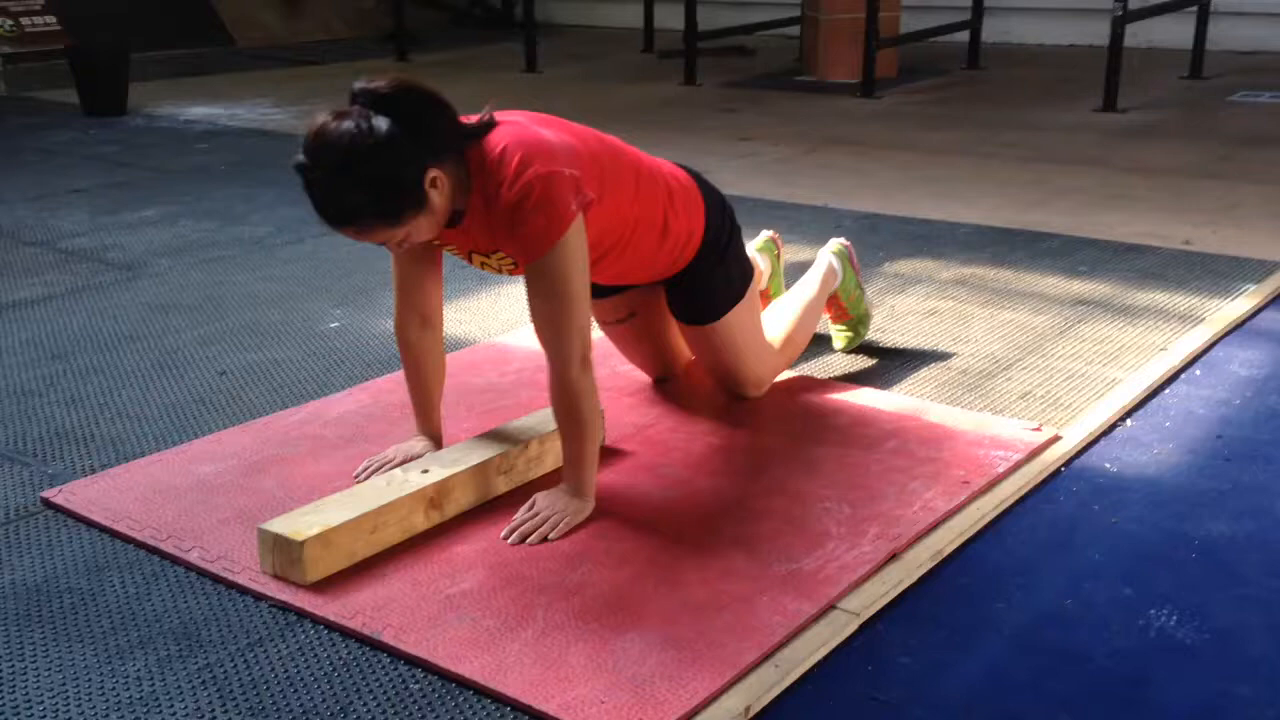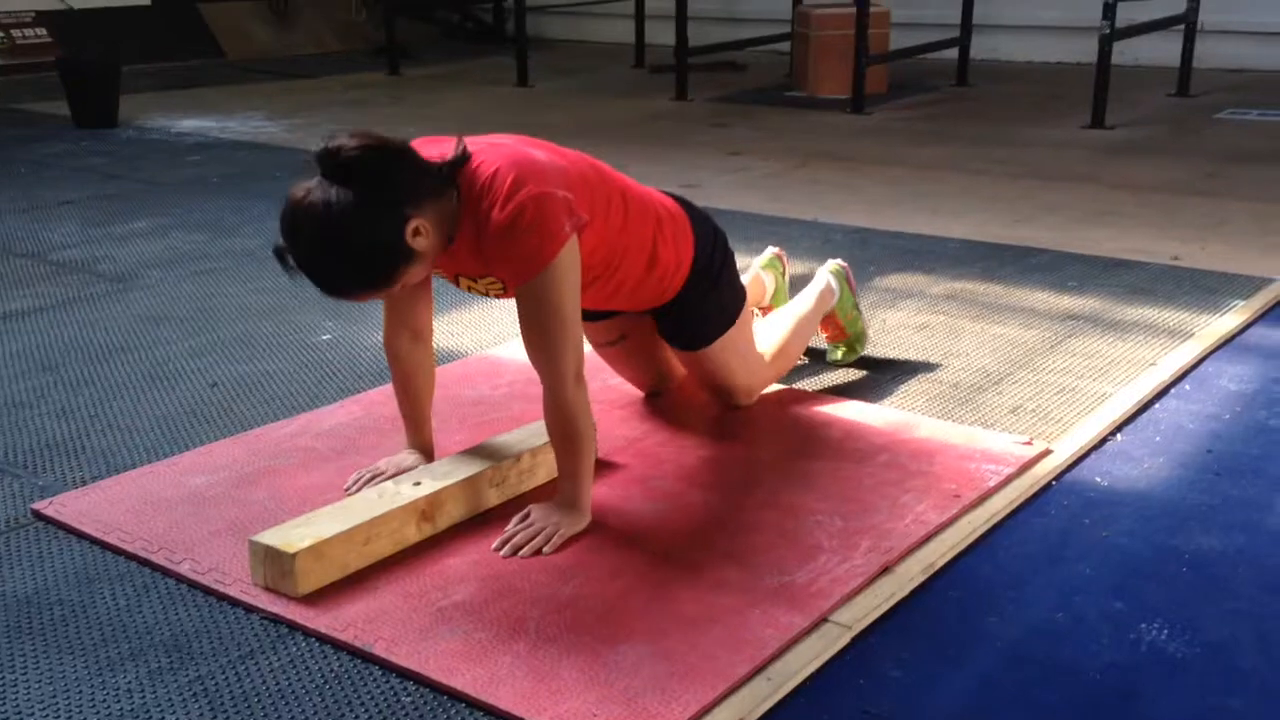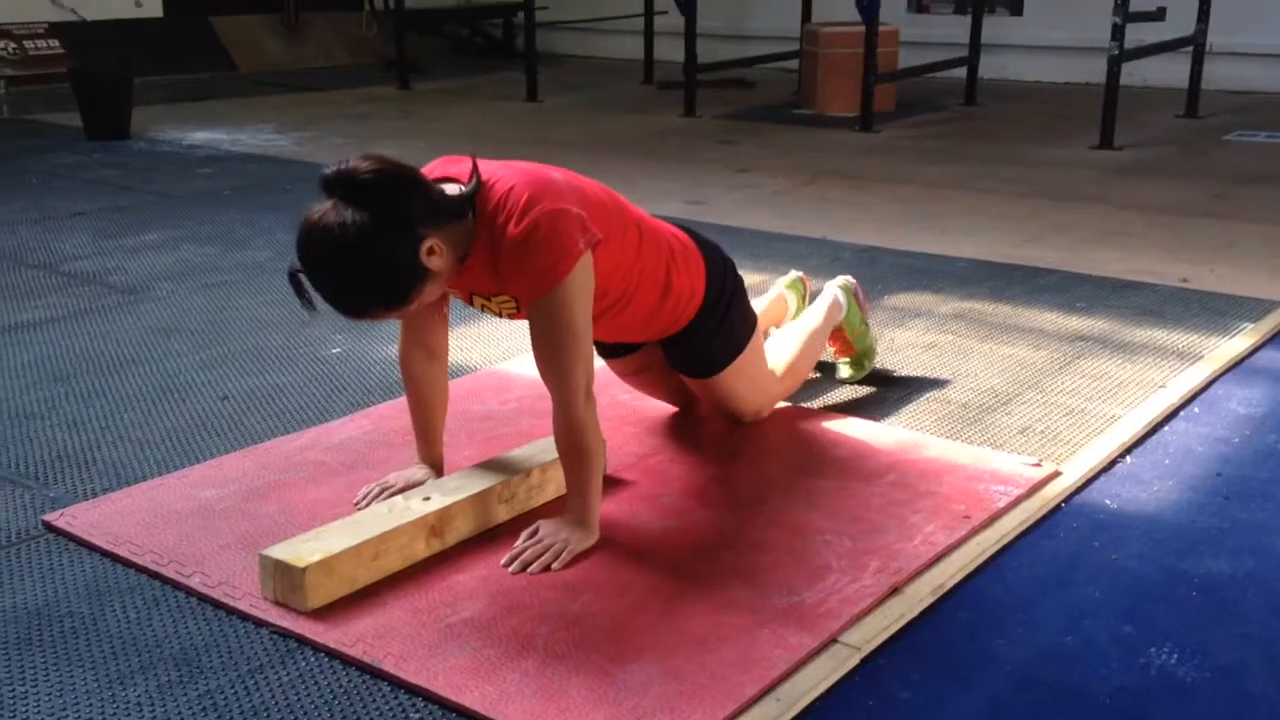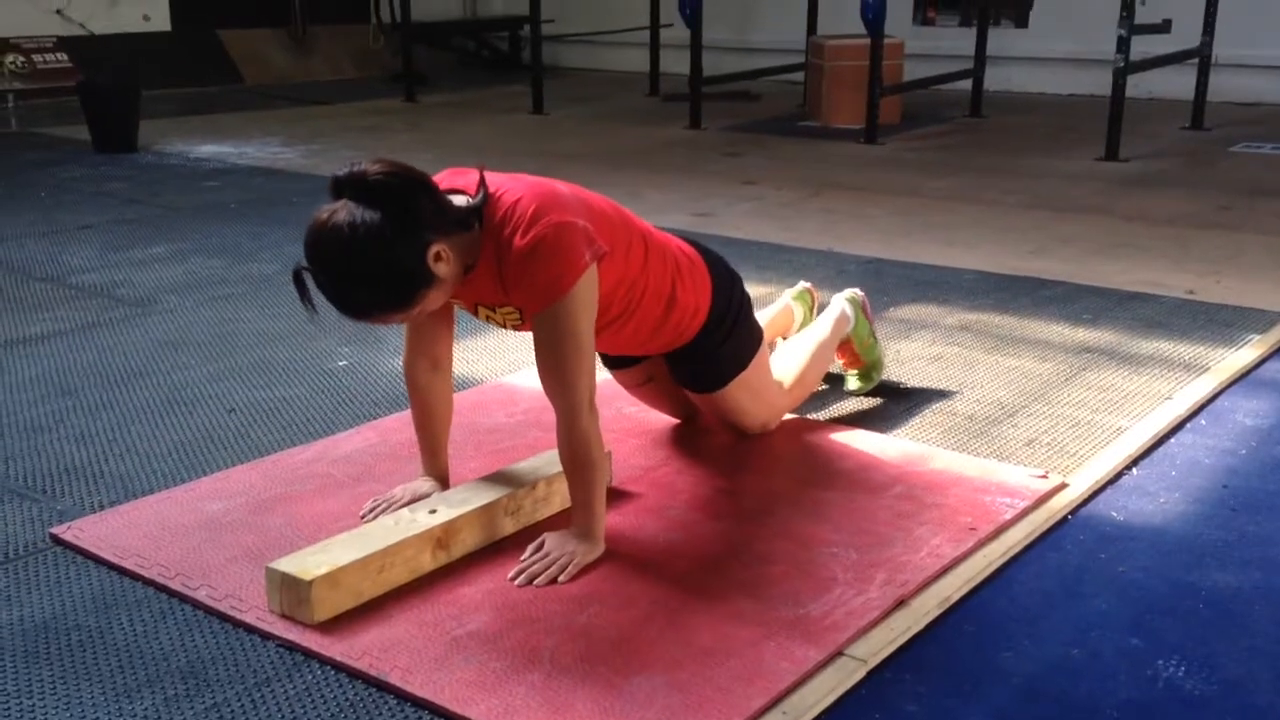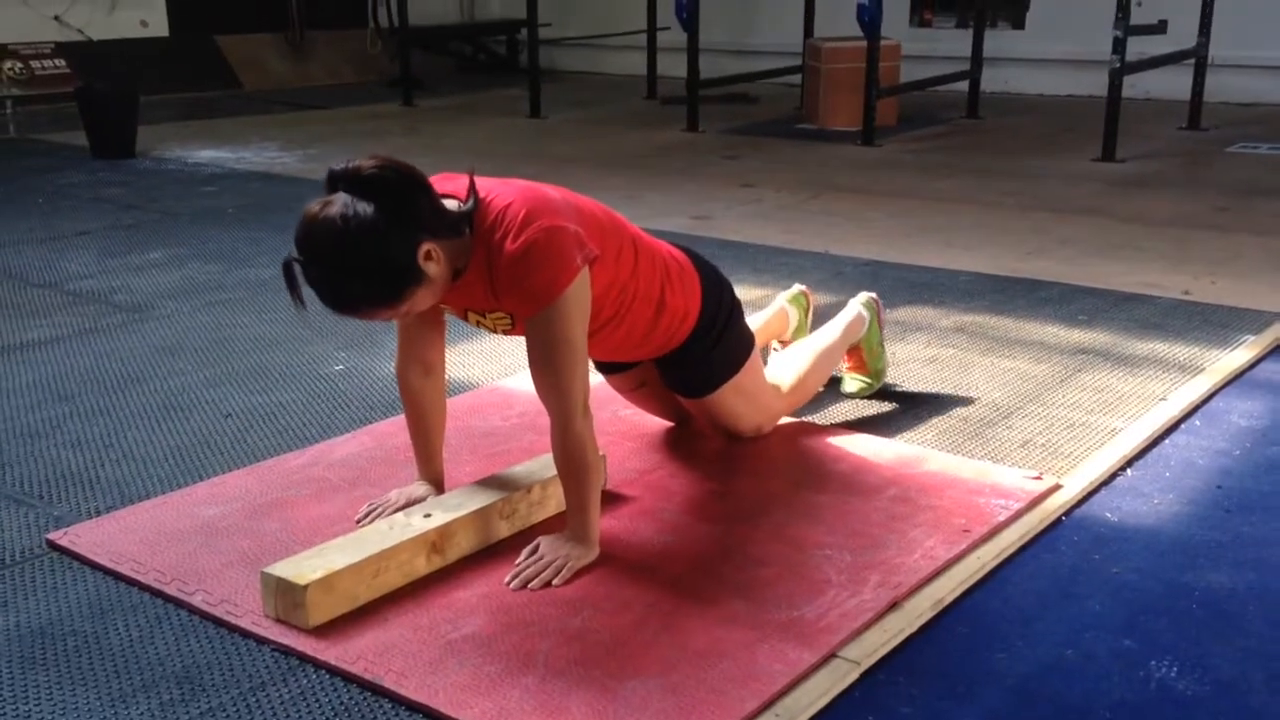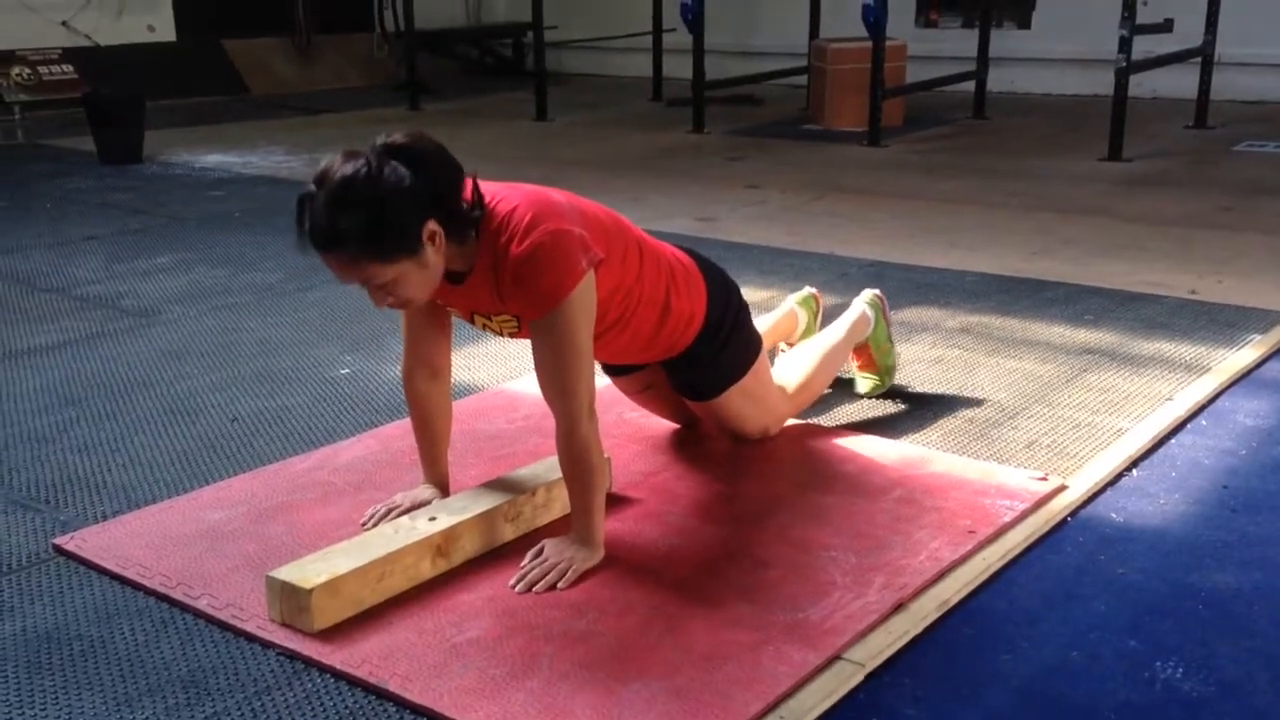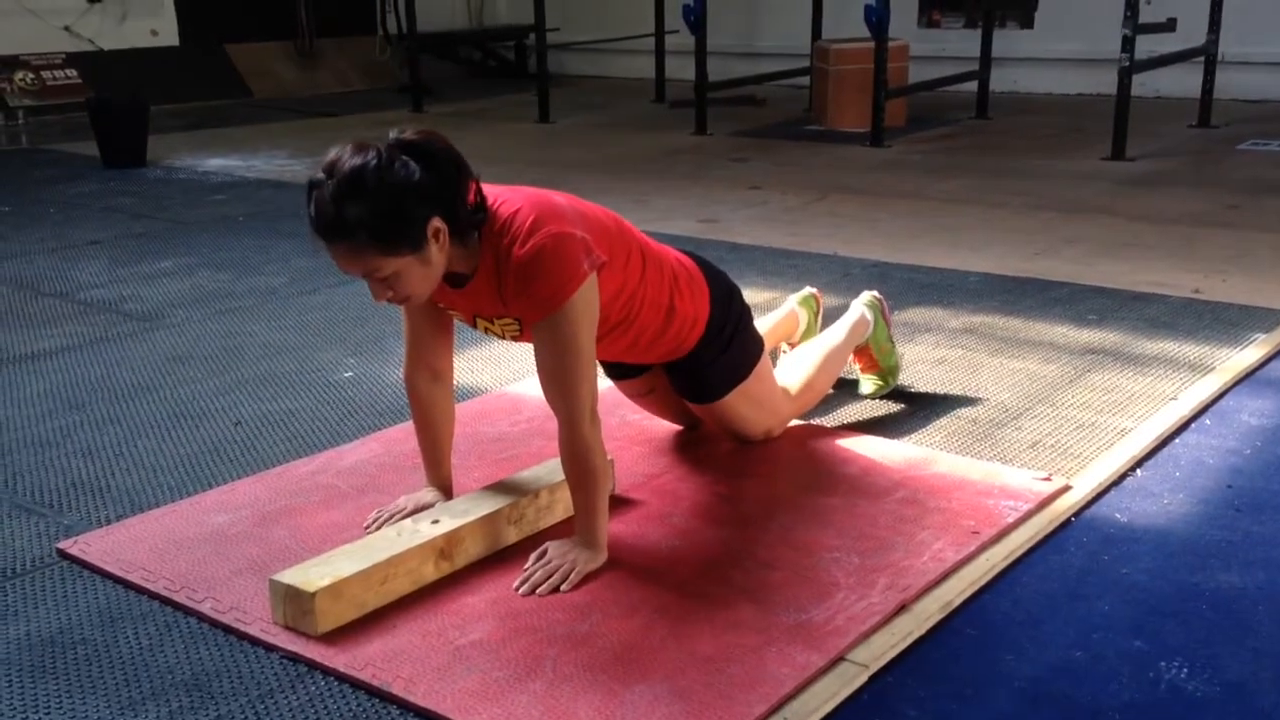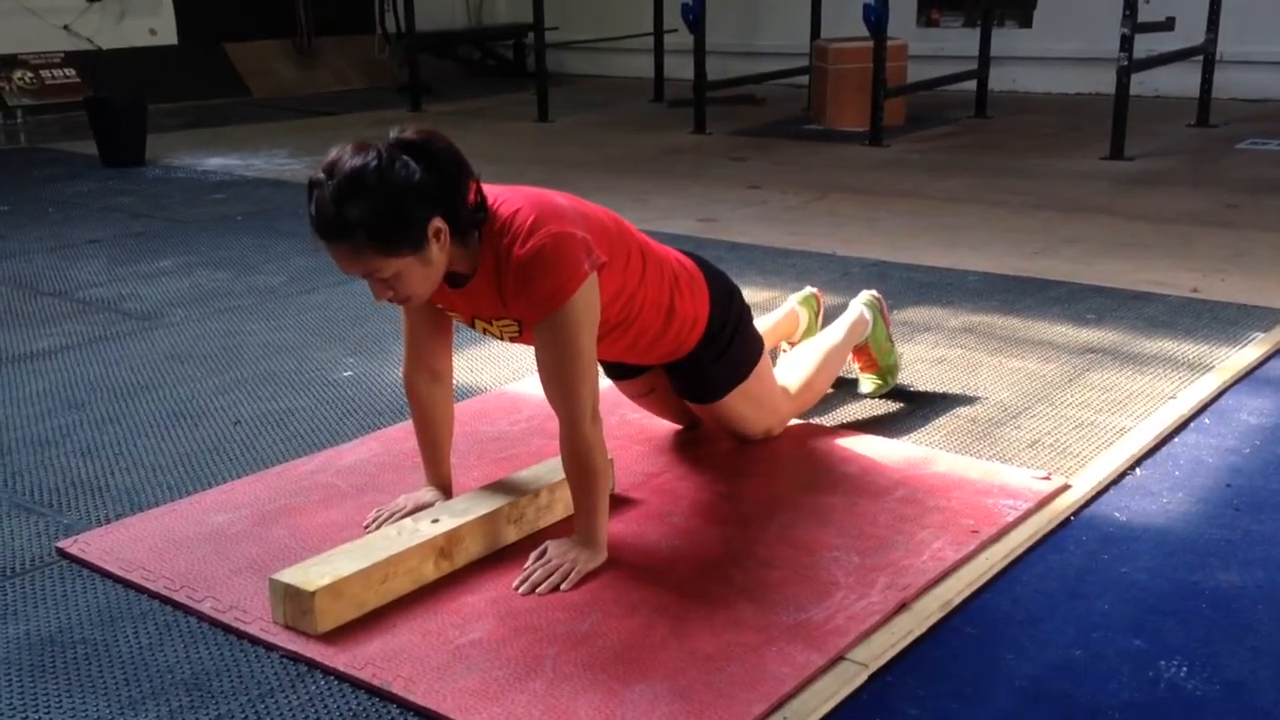
dt=0.5s
person 1, frame 1
left shoulder: (530, 189)
right shoulder: (415, 175)
left elbow: (570, 358)
right elbow: (416, 321)
left wrist: (579, 490)
right wrist: (427, 435)
left hip: (686, 229)
right hip: (613, 243)
left knee: (750, 377)
right knee: (667, 368)
left ankle: (830, 271)
right ankle: (756, 262)
person 1, frame 2
left shoulder: (520, 211)
right shoulder: (401, 197)
left elbow: (562, 377)
right elbow: (406, 337)
left wrist: (573, 502)
right wrist: (418, 448)
left hip: (676, 257)
right hip: (606, 263)
left knee: (741, 385)
right knee: (661, 381)
left ankle: (826, 289)
right ankle: (762, 281)
person 1, frame 3
left shoulder: (535, 230)
right shoulder: (417, 211)
left elbow: (572, 394)
right elbow: (421, 352)
left wrist: (581, 520)
right wrist: (429, 462)
left hip: (688, 290)
right hip: (622, 303)
left knee: (753, 400)
right knee: (692, 397)
left ankle: (835, 305)
right ankle: (784, 299)
person 1, frame 4
left shoulder: (541, 242)
right shoulder: (425, 222)
left elbow: (574, 406)
right elbow: (425, 364)
left wrist: (587, 532)
right wrist: (434, 474)
left hip: (694, 302)
right hip: (629, 313)
left knee: (761, 414)
right knee: (696, 413)
left ankle: (842, 317)
right ankle: (791, 309)
person 1, frame 5
left shoulder: (532, 247)
right shoulder: (415, 227)
left elbow: (568, 411)
right elbow: (417, 368)
left wrist: (581, 536)
right wrist: (428, 479)
left hip: (682, 305)
right hip: (618, 320)
left knee: (756, 416)
right knee: (689, 414)
left ankle: (855, 321)
right ankle: (784, 312)
person 1, frame 6
left shoulder: (537, 249)
right shoulder: (428, 234)
left elbow: (574, 414)
right elbow: (424, 371)
left wrist: (586, 538)
right wrist: (434, 483)
left hip: (691, 308)
right hip: (626, 324)
left knee: (763, 418)
right knee: (695, 419)
left ankle: (861, 319)
right ankle: (795, 313)
person 1, frame 7
left shoulder: (540, 252)
right shoulder: (426, 243)
left elbow: (577, 416)
right elbow: (426, 373)
left wrist: (589, 540)
right wrist: (438, 485)
left hip: (691, 312)
right hip: (626, 330)
left knee: (767, 418)
right knee: (696, 418)
left ankle: (861, 320)
right ankle: (796, 314)
person 1, frame 8
left shoulder: (540, 252)
right shoulder: (424, 246)
left elbow: (578, 416)
right elbow: (425, 374)
left wrist: (589, 540)
right wrist: (437, 485)
left hip: (691, 314)
right hip: (625, 328)
left knee: (768, 419)
right knee: (694, 419)
left ankle: (861, 320)
right ankle: (796, 313)
